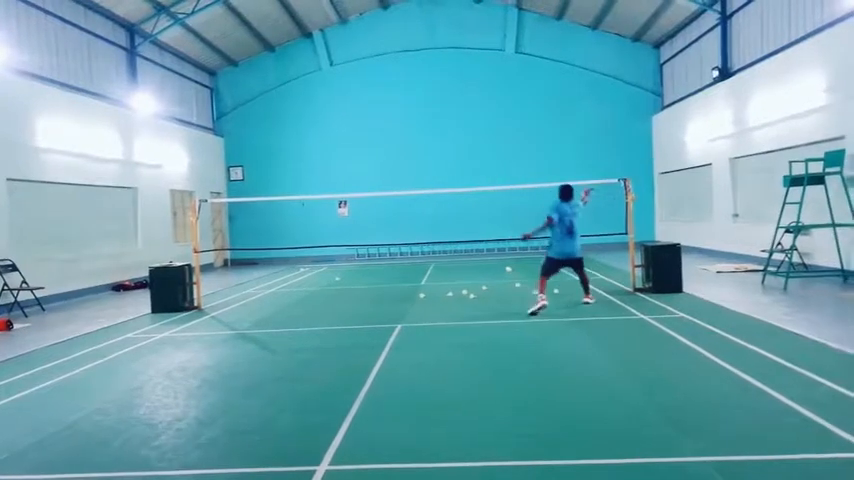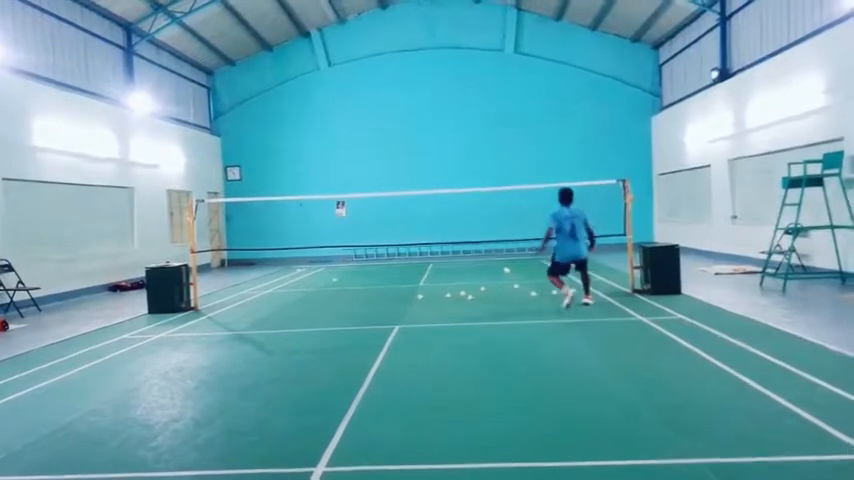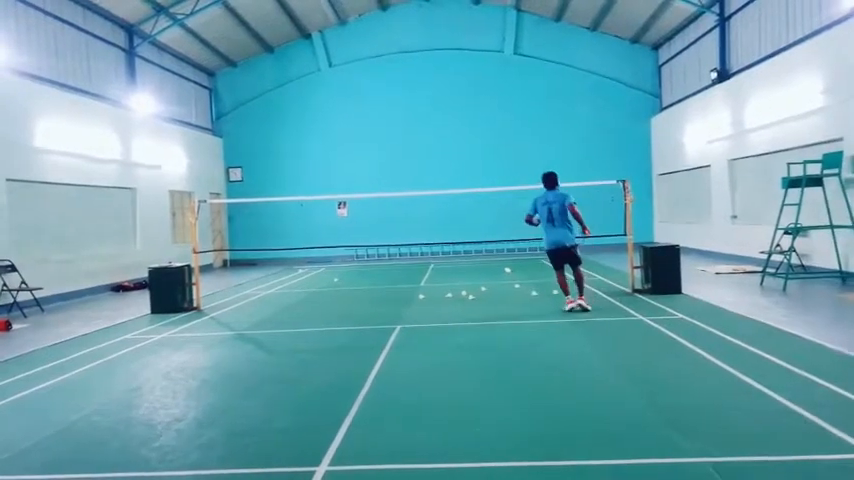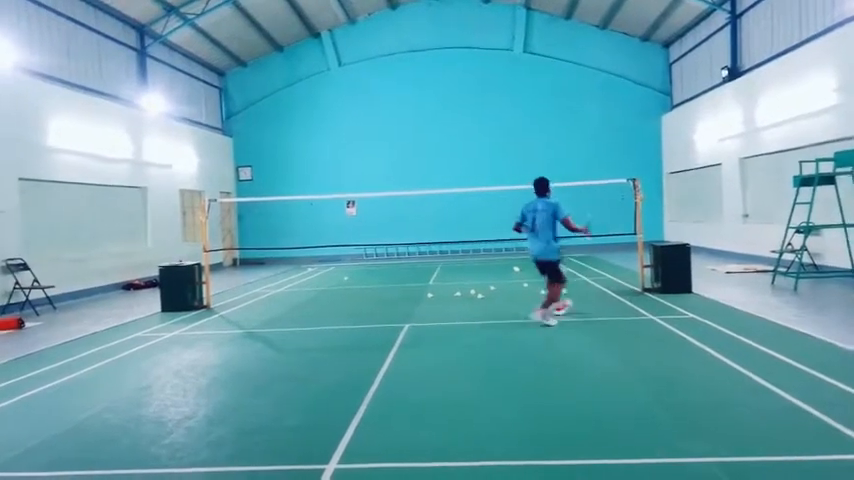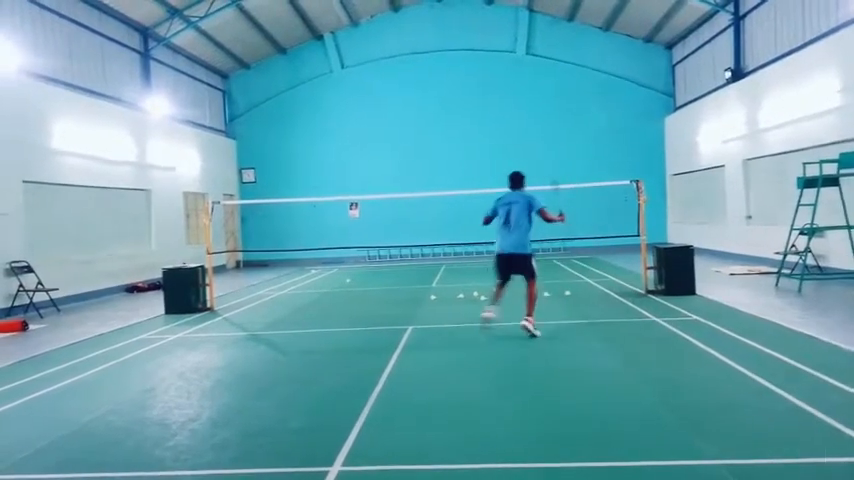
dt=0.3s
person 1, frame 1
left shoulder: (556, 207)
right shoulder: (575, 207)
left elbow: (549, 222)
right elbow: (583, 202)
left wrist: (533, 233)
right wrist: (586, 195)
left hip: (557, 252)
right hip: (574, 251)
left knee: (544, 276)
right knee: (581, 271)
left ankle: (541, 298)
right ankle: (587, 296)
person 1, frame 2
left shoulder: (556, 215)
right shoulder: (580, 213)
left elbow: (549, 233)
right elbow: (590, 232)
left wrist: (543, 245)
right wrist: (592, 244)
left hip: (563, 254)
right hip: (580, 252)
left knee: (552, 275)
right knee: (583, 271)
left ankle: (567, 290)
right ankle: (587, 296)
person 1, frame 3
left shoulder: (537, 200)
right shoulder: (564, 196)
left elbow: (528, 219)
right elbow: (574, 211)
left wrist: (536, 222)
right wrist: (583, 226)
left hip: (550, 243)
right hip: (566, 240)
left knee: (559, 271)
right knee: (576, 268)
left ankle: (569, 300)
right ankle: (581, 298)
person 1, frame 4
left shoulder: (526, 207)
right shoulder: (554, 205)
left elbow: (516, 227)
right elbow: (569, 226)
right wrist: (582, 230)
left hip: (535, 252)
right hip: (549, 252)
left knee: (552, 278)
right knee: (558, 282)
left ankle: (558, 305)
right ankle: (541, 311)
person 1, frame 5
left shoulder: (500, 201)
right shoulder: (530, 198)
left elbow: (486, 221)
right elbow: (547, 218)
right wrist: (558, 217)
left hip: (502, 250)
right hip: (521, 249)
left knee: (502, 281)
right knee: (531, 283)
left ankle: (490, 310)
right ankle: (528, 319)
